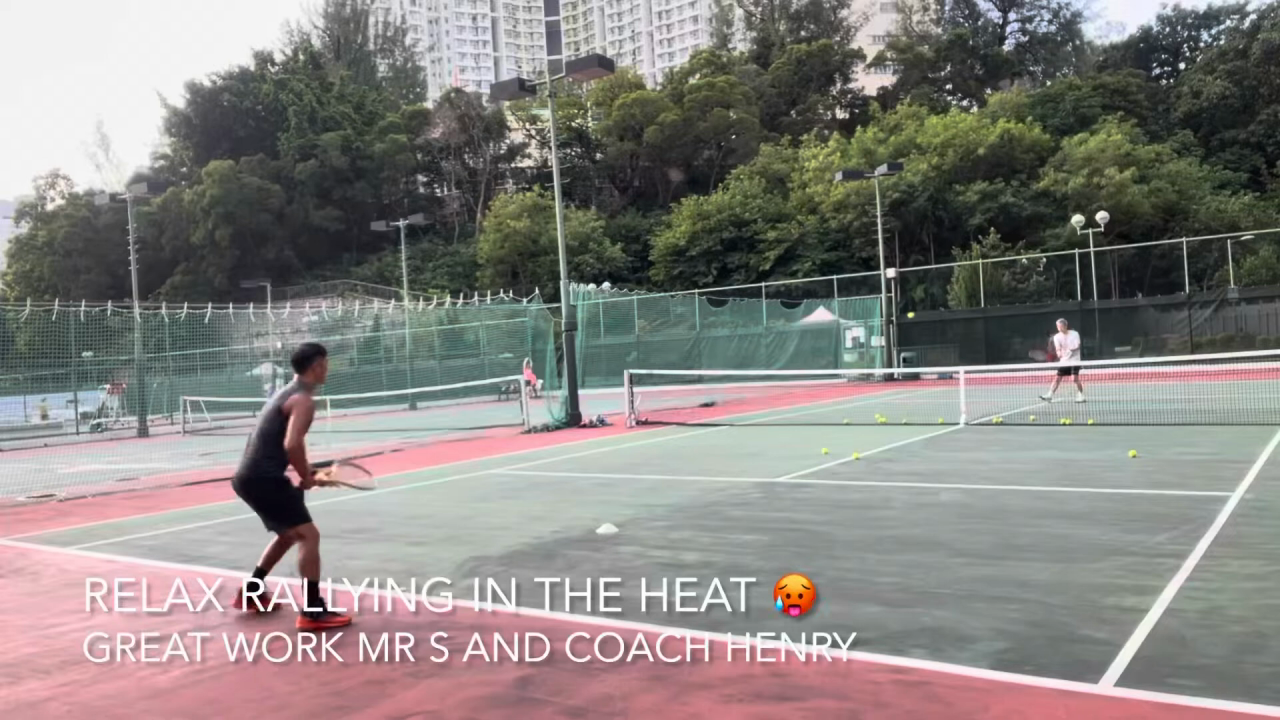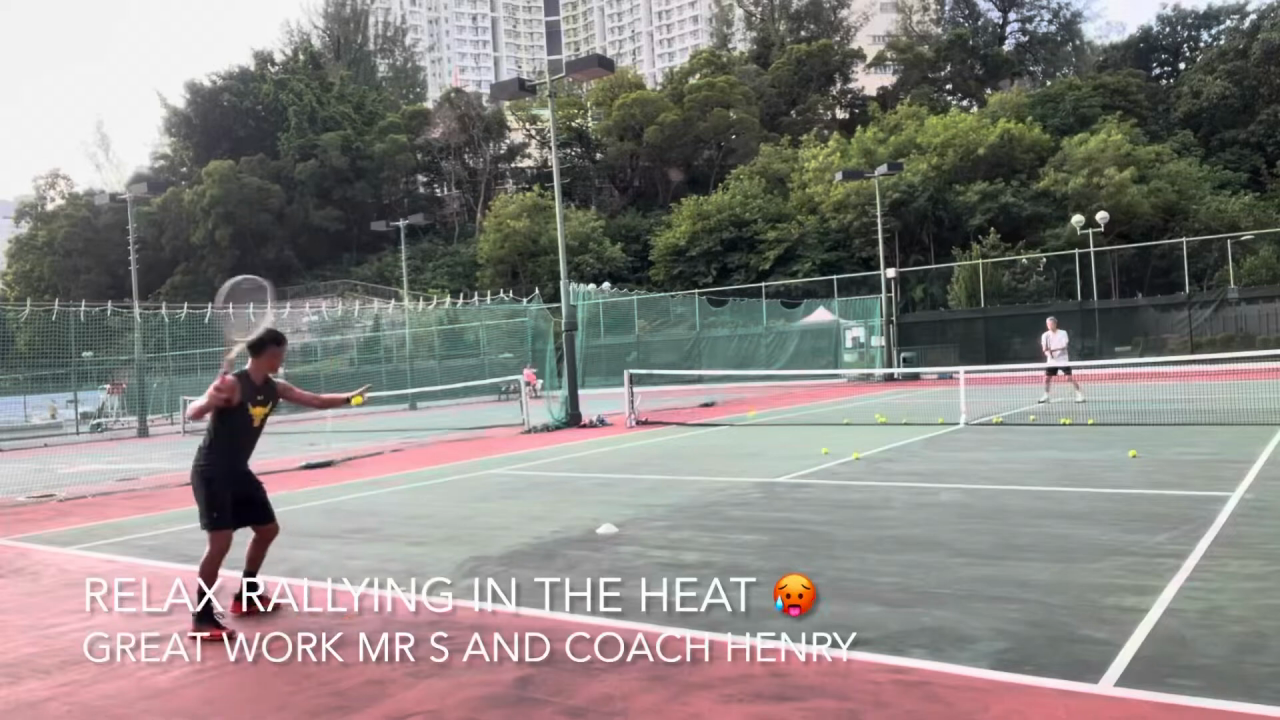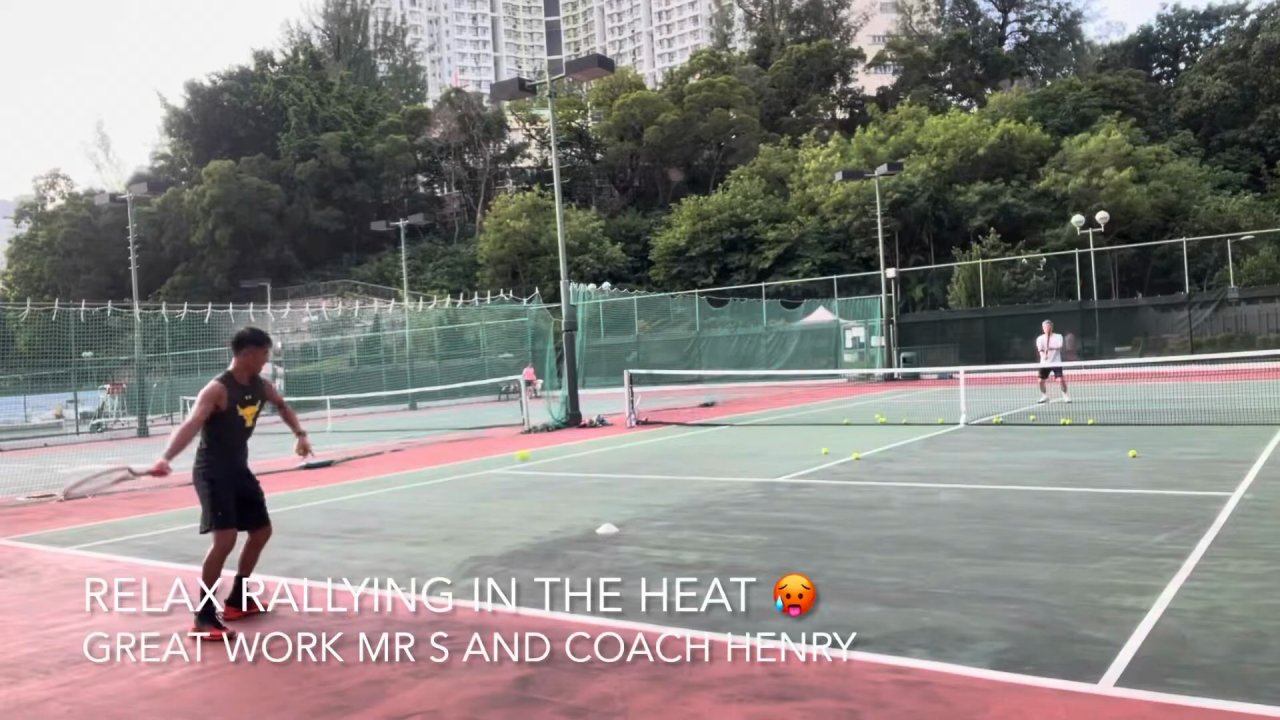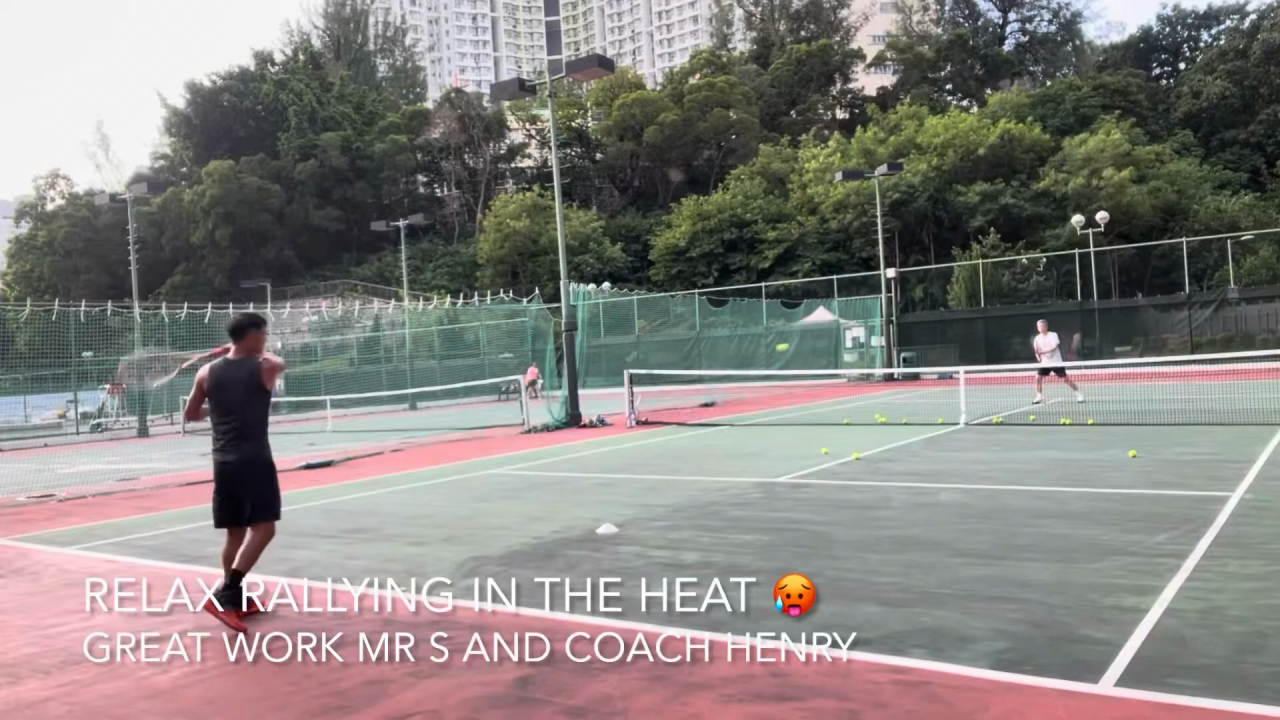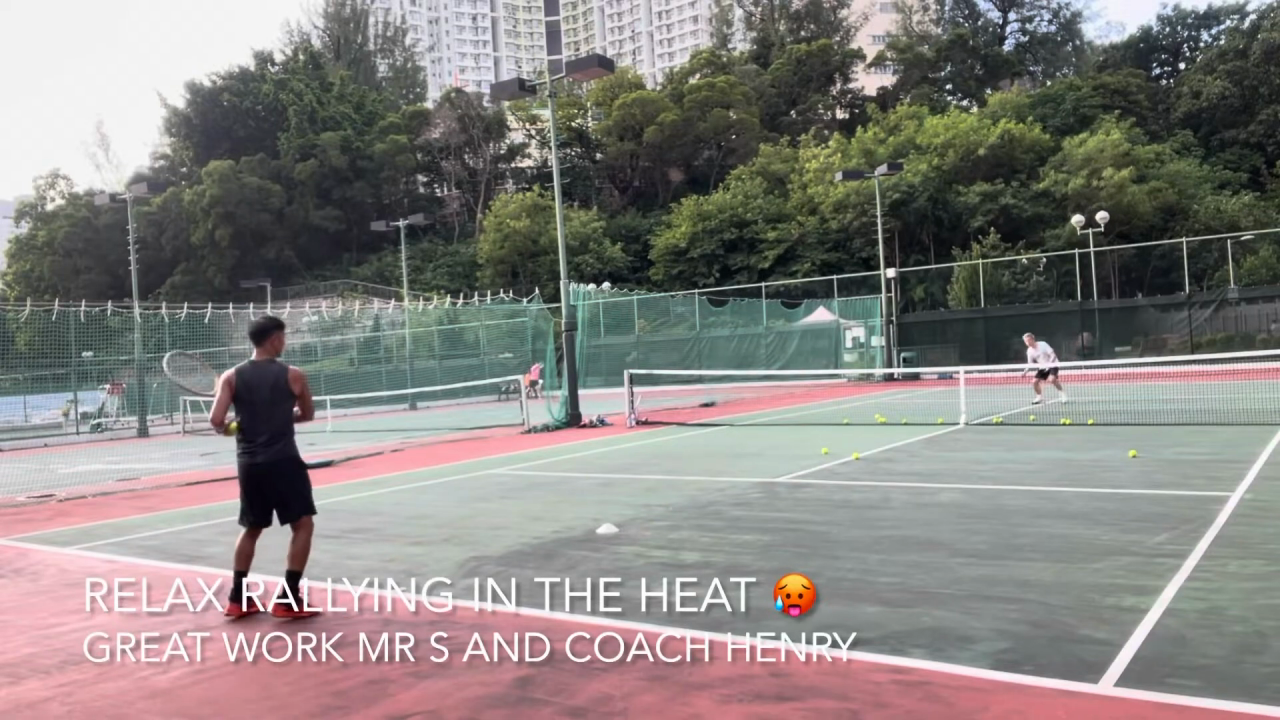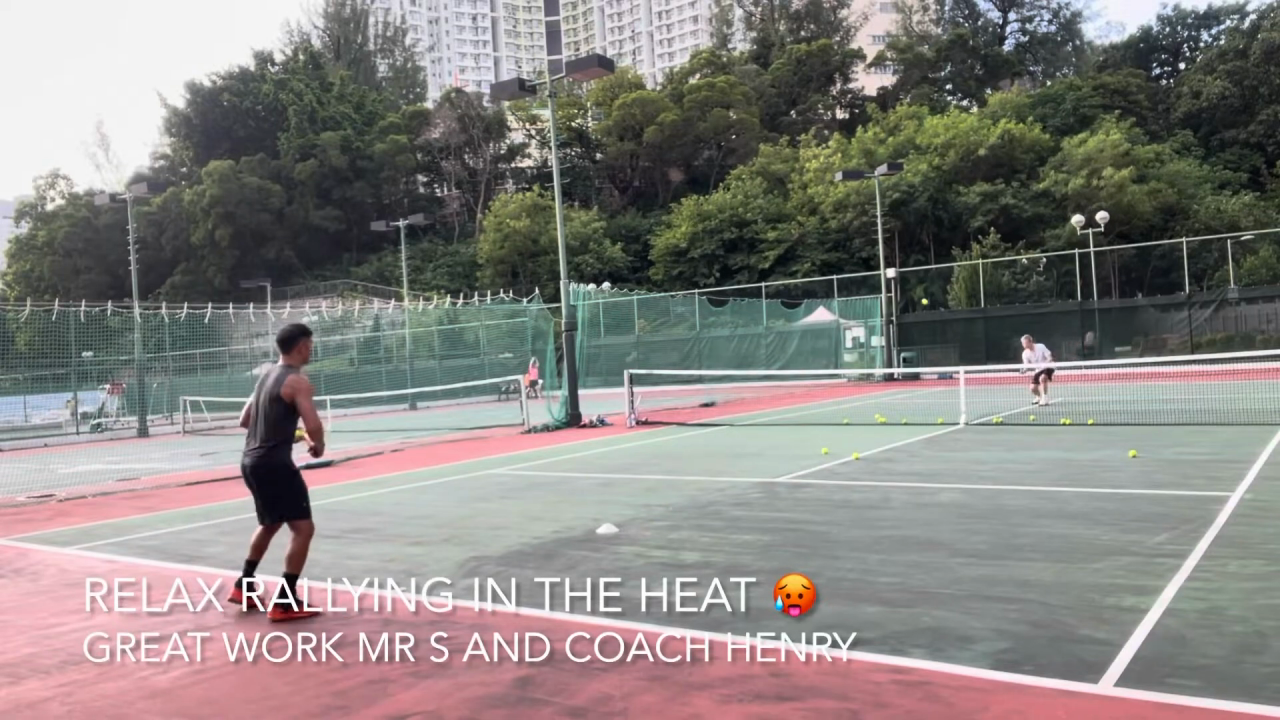
dt=0.4s
person 1, frame 1
left shoulder: (287, 394)
right shoulder: (303, 400)
right elbow: (292, 445)
left wrist: (303, 471)
right wrist: (306, 475)
left hip: (248, 477)
right hip: (263, 477)
left knee: (289, 532)
right knee: (308, 535)
left ankle: (250, 592)
right ankle: (312, 612)
person 1, frame 2
left shoulder: (274, 387)
right shoulder: (230, 384)
left elbow: (315, 400)
right elbow: (194, 412)
left wrist: (348, 397)
right wrist: (210, 402)
left hip: (238, 471)
right hip: (210, 472)
left knee: (268, 529)
right knee: (220, 542)
left ankle: (245, 597)
right ankle: (203, 616)
person 1, frame 3
left shoulder: (260, 386)
right shoulder: (217, 390)
left elbow: (283, 406)
right elbow: (189, 426)
left wrist: (300, 434)
right wrist: (166, 458)
left hip: (239, 472)
right hip: (213, 474)
left knee: (261, 532)
right knee: (224, 540)
left ankle: (237, 601)
right ankle: (204, 616)
person 1, frame 4
left shoulder: (208, 373)
right shoulder: (266, 368)
left elbow: (190, 414)
right wrist: (244, 352)
left hip: (223, 462)
right hip: (254, 461)
left knee: (237, 531)
right knee: (263, 529)
left ankle: (235, 598)
right ankle: (226, 595)
person 1, frame 5
left shoulder: (231, 377)
right shoulder: (293, 375)
left elbow: (216, 420)
right elbow: (307, 414)
left wrist: (230, 428)
left hip: (249, 465)
right hip: (284, 462)
left knee: (251, 530)
right knee: (303, 526)
left ankle: (238, 598)
right ankle: (287, 600)
person 1, frame 6
left shoulder: (266, 377)
right shoulder: (297, 382)
left elbow: (245, 420)
right elbow: (313, 426)
right wrist: (318, 444)
left hip: (251, 462)
right hip: (274, 465)
left knee: (270, 523)
right knee: (303, 528)
left ankle: (243, 585)
right ankle: (284, 601)
